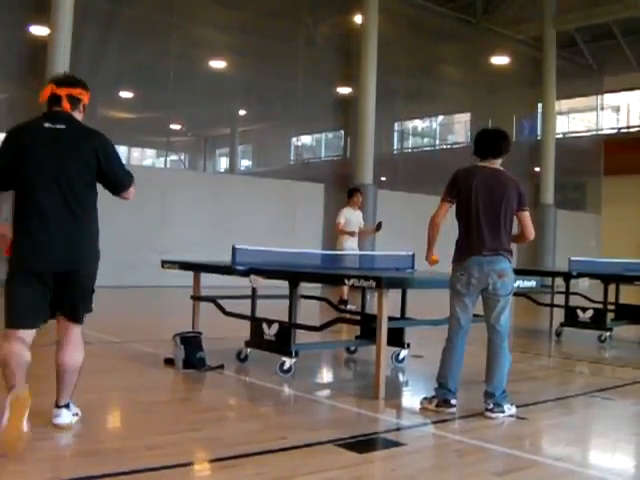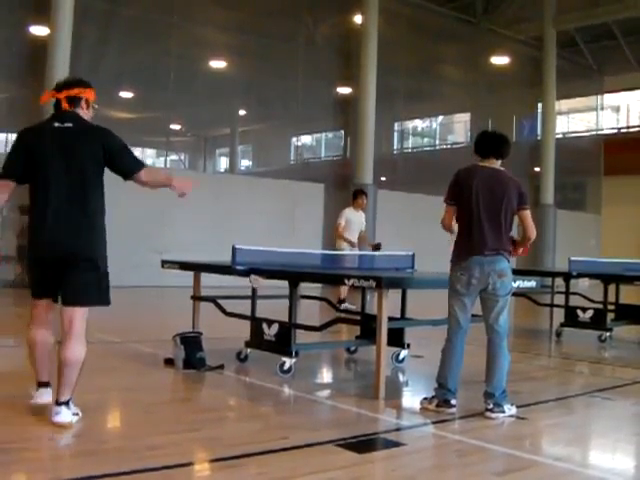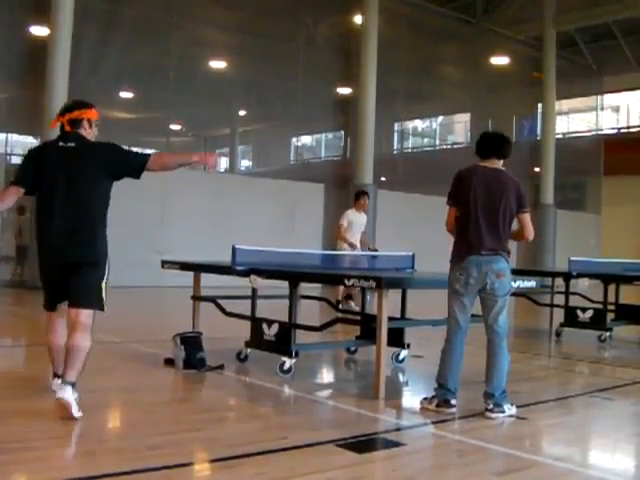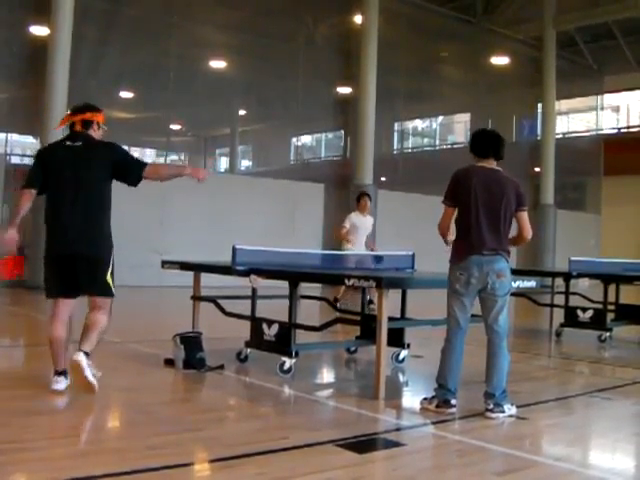
dt=0.2s
person 1, frame 1
right shoulder: (94, 141)
right elbow: (127, 191)
right wrist: (93, 174)
right hip: (79, 254)
right knee: (71, 331)
right ankle: (63, 407)
person 1, frame 2
left shoulder: (30, 137)
right shoulder: (100, 136)
right elbow: (143, 175)
right wrist: (175, 182)
left hip: (42, 243)
right hip: (86, 244)
left knee: (41, 315)
right knee: (75, 325)
left ankle: (43, 388)
right ankle: (62, 404)
person 1, frame 3
left shoulder: (39, 154)
right shoulder: (104, 153)
right elbow: (154, 162)
right wrist: (196, 157)
left hip: (51, 251)
right hip: (89, 252)
left knee: (55, 316)
right knee: (81, 324)
left ankle: (58, 377)
right ankle: (67, 385)
person 1, frame 4
left shoulder: (48, 153)
right shoulder: (107, 152)
left elbow: (28, 194)
right elbow: (149, 171)
right wrist: (186, 170)
left hip: (57, 244)
right hip: (94, 244)
left knee: (60, 310)
right knee: (100, 306)
left ankle: (59, 374)
right ankle: (84, 354)
person 2, frame 1
left shoulder: (462, 177)
right shoulder: (512, 184)
left elbow: (438, 218)
right elbow: (528, 234)
left wrist: (430, 250)
left hip: (467, 263)
right hip: (500, 264)
left knee: (457, 332)
right knee: (498, 335)
left ankle: (445, 396)
right ankle: (496, 401)
person 2, frame 2
left shoulder: (463, 176)
right shoulder: (513, 184)
left elbow: (447, 222)
right elbow: (530, 233)
right wrist: (516, 246)
left hip: (466, 263)
right hip: (499, 265)
left knee: (456, 332)
right knee: (498, 335)
left ankle: (445, 396)
right ankle: (496, 401)
person 2, frame 3
left shoulder: (464, 176)
right shoulder: (513, 184)
left elbow: (451, 224)
right elbow: (527, 234)
left hip: (465, 262)
right hip: (497, 264)
left knee: (456, 332)
right knee: (497, 335)
left ankle: (445, 396)
right ankle: (496, 401)
person 2, frame 4
left shoulder: (461, 176)
right shoulder: (512, 185)
left elbow: (444, 224)
right elbow: (526, 234)
left wrist: (448, 240)
left hip: (465, 263)
right hip: (498, 264)
left knee: (456, 332)
right knee: (497, 335)
left ankle: (445, 396)
right ankle: (496, 402)
person 3, frame 1
left shoulder: (359, 213)
right shoulder: (344, 212)
left elbow: (361, 230)
right elbow: (338, 229)
left wrist: (373, 230)
right wrist: (348, 232)
left hip: (354, 247)
right hip: (344, 247)
left ankle: (343, 300)
right ankle: (344, 301)
person 3, frame 2
left shoulder: (362, 215)
right shoulder: (346, 212)
right elbow: (338, 231)
left wrist: (369, 244)
right wrist: (348, 241)
left hip: (354, 248)
right hip: (343, 247)
left ankle: (343, 300)
right ankle: (341, 301)
person 3, frame 3
left shoulder: (364, 217)
right shoulder: (348, 214)
right elbow: (339, 233)
left wrist: (368, 246)
right wrist: (349, 243)
left hip: (357, 249)
right hip: (345, 248)
left ankle: (349, 297)
right ankle: (339, 301)
person 3, frame 4
left shoulder: (370, 219)
right shoulder: (352, 217)
right elbow: (341, 233)
left wrist: (373, 249)
right wrist: (345, 238)
left hip: (362, 251)
right hip: (349, 251)
left ankle: (370, 301)
right ankle: (337, 300)
